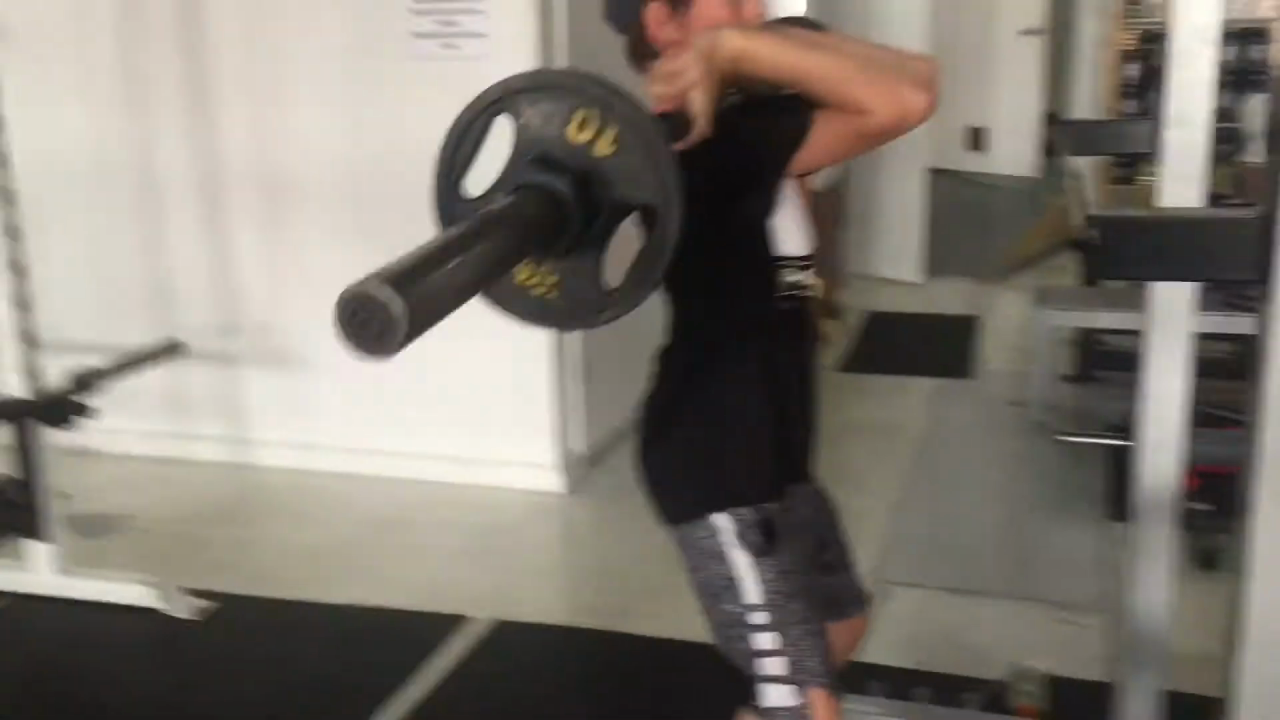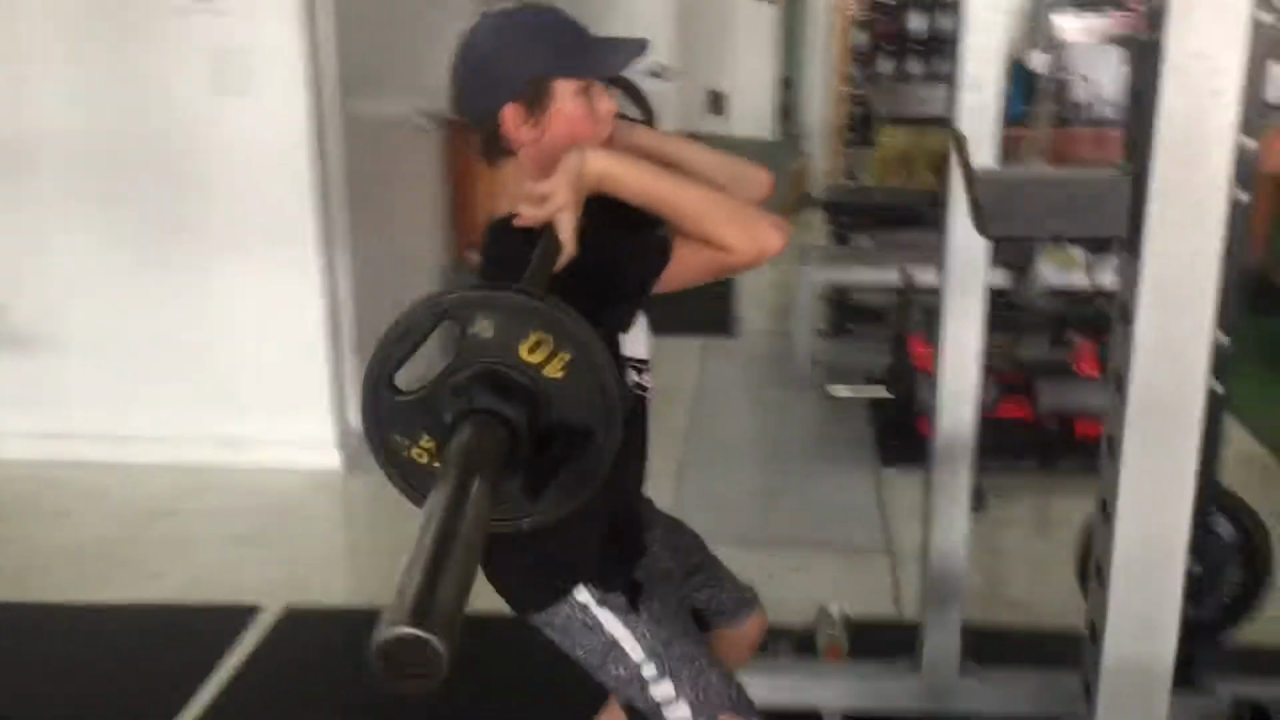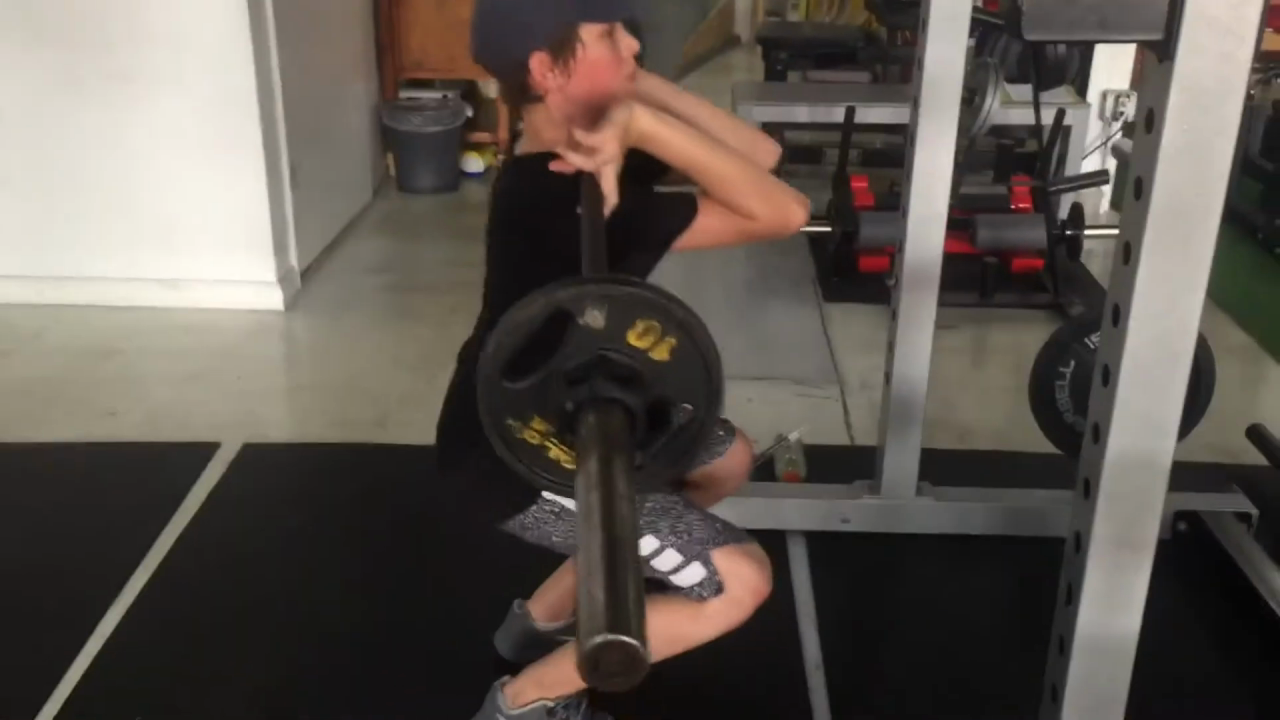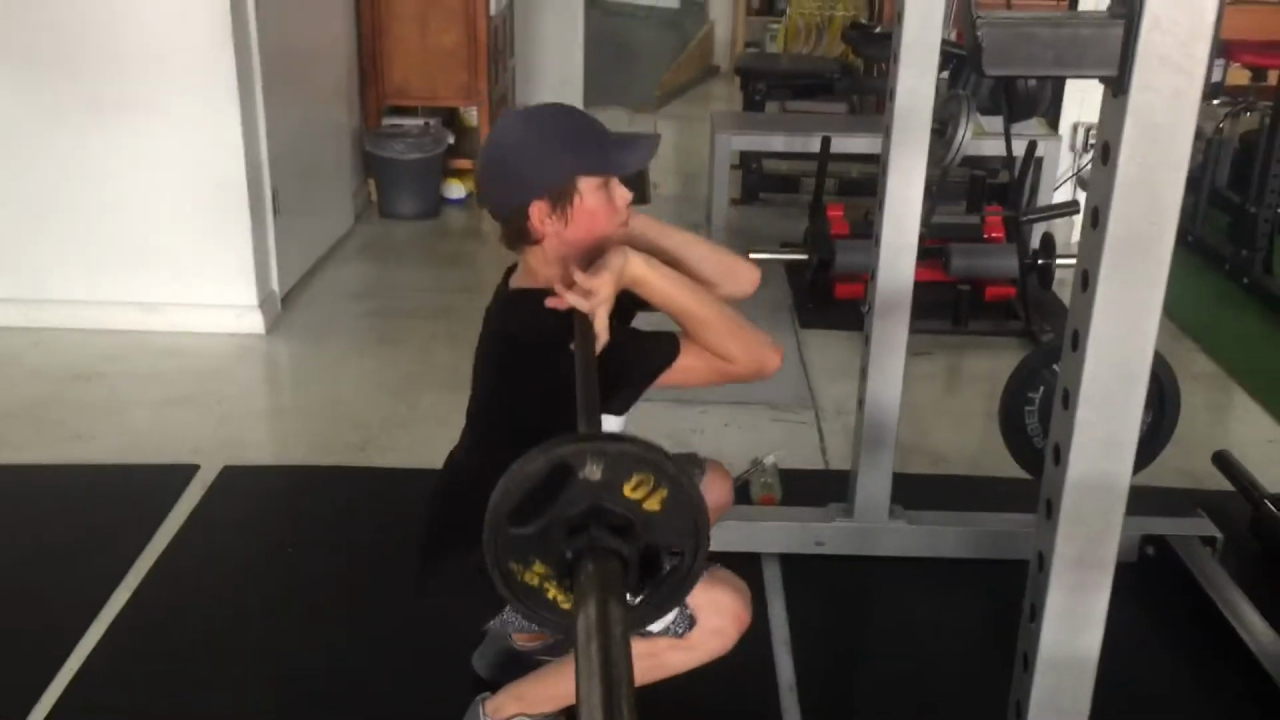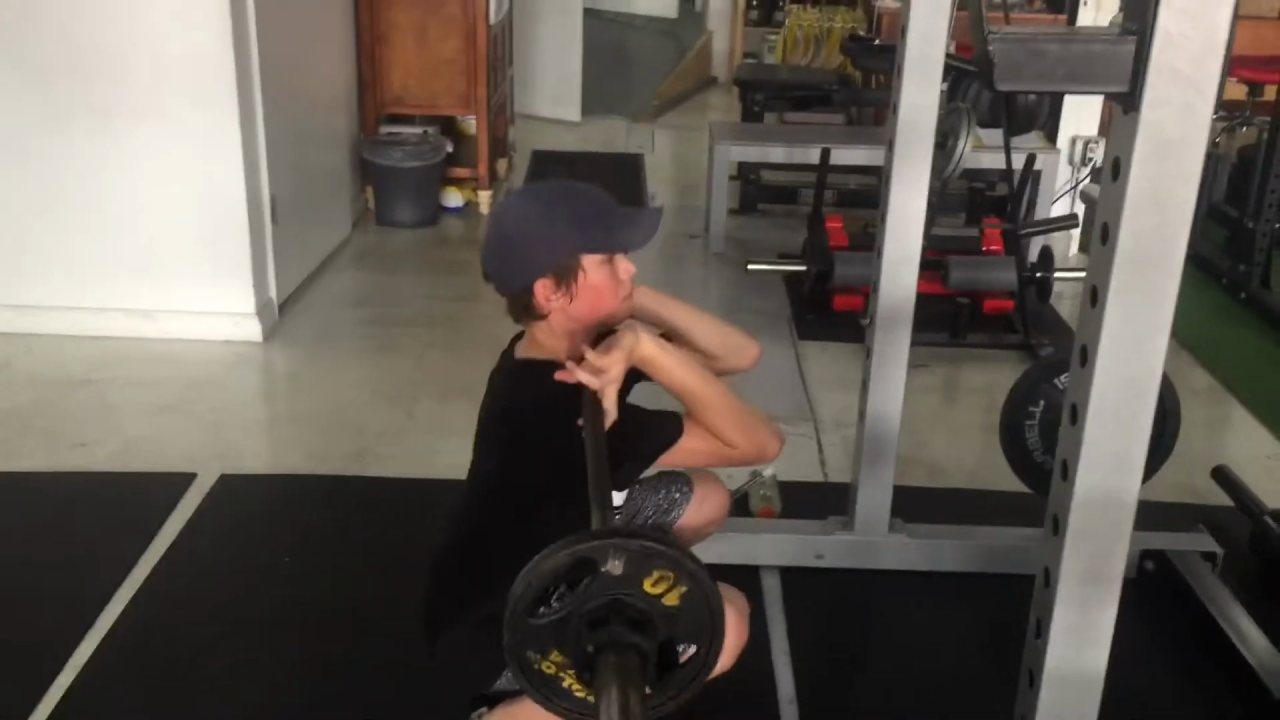
dt=0.5s
person 1, frame 1
left shoulder: (731, 119)
right shoulder: (698, 141)
left elbow: (908, 76)
right elbow: (908, 99)
left hip: (766, 452)
right hip: (718, 466)
left knee: (839, 626)
person 1, frame 2
left shoulder: (586, 222)
right shoulder: (548, 255)
left elbow: (752, 185)
right elbow: (759, 239)
left wrist: (620, 142)
right wrist: (602, 167)
left hip: (610, 513)
right hip: (563, 550)
left knee: (737, 625)
person 1, frame 3
left shoulder: (578, 153)
right shoulder: (552, 196)
left elbow: (758, 158)
right elbow: (780, 213)
left wrist: (642, 95)
right wrist: (639, 126)
right hip: (513, 457)
left knee: (725, 459)
right knee: (738, 580)
left ankle: (544, 615)
person 1, frame 4
left shoulder: (571, 275)
right shoulder: (548, 334)
left elbow: (740, 280)
right elbow: (757, 357)
left wrist: (630, 230)
right wrist: (636, 268)
left knee: (709, 487)
right knee: (722, 610)
left ankle: (526, 631)
person 1, frame 5
left shoulder: (575, 347)
right shoulder: (552, 408)
left elbow: (740, 354)
right elbow: (759, 442)
left wrist: (638, 305)
right wrist: (645, 349)
left hip: (532, 568)
right hip: (489, 626)
left knee: (704, 499)
right knee: (721, 621)
